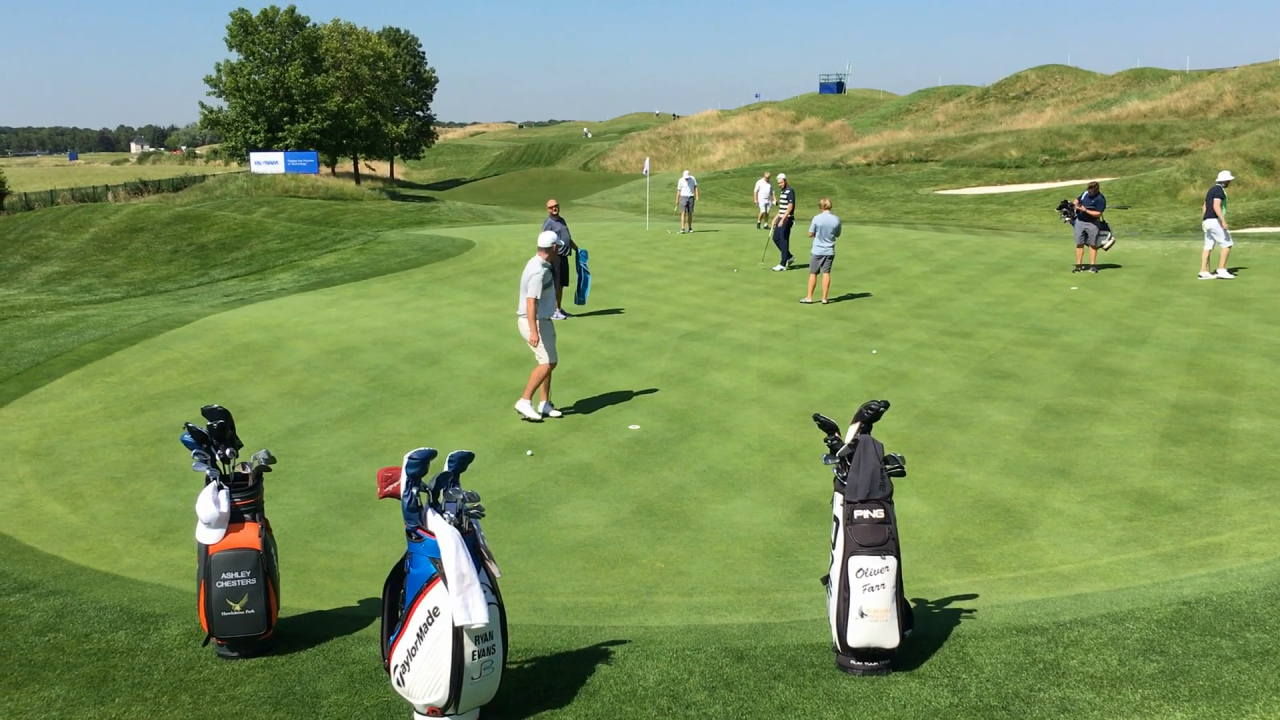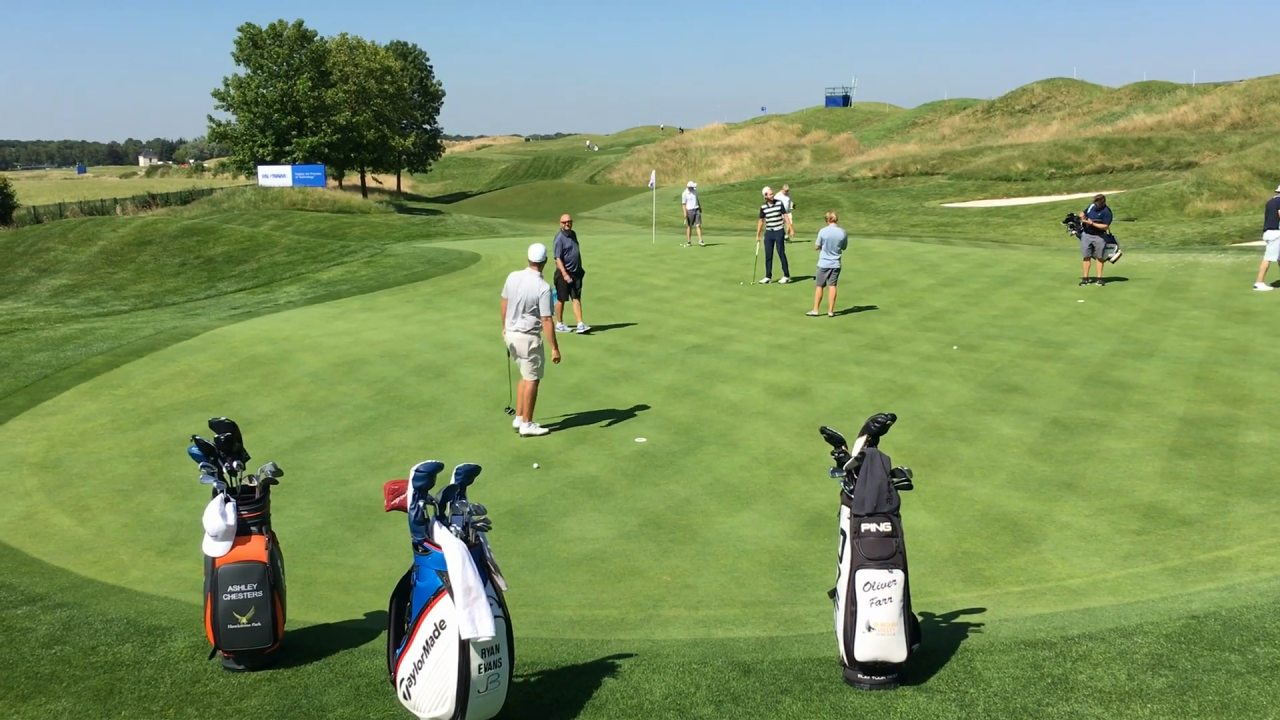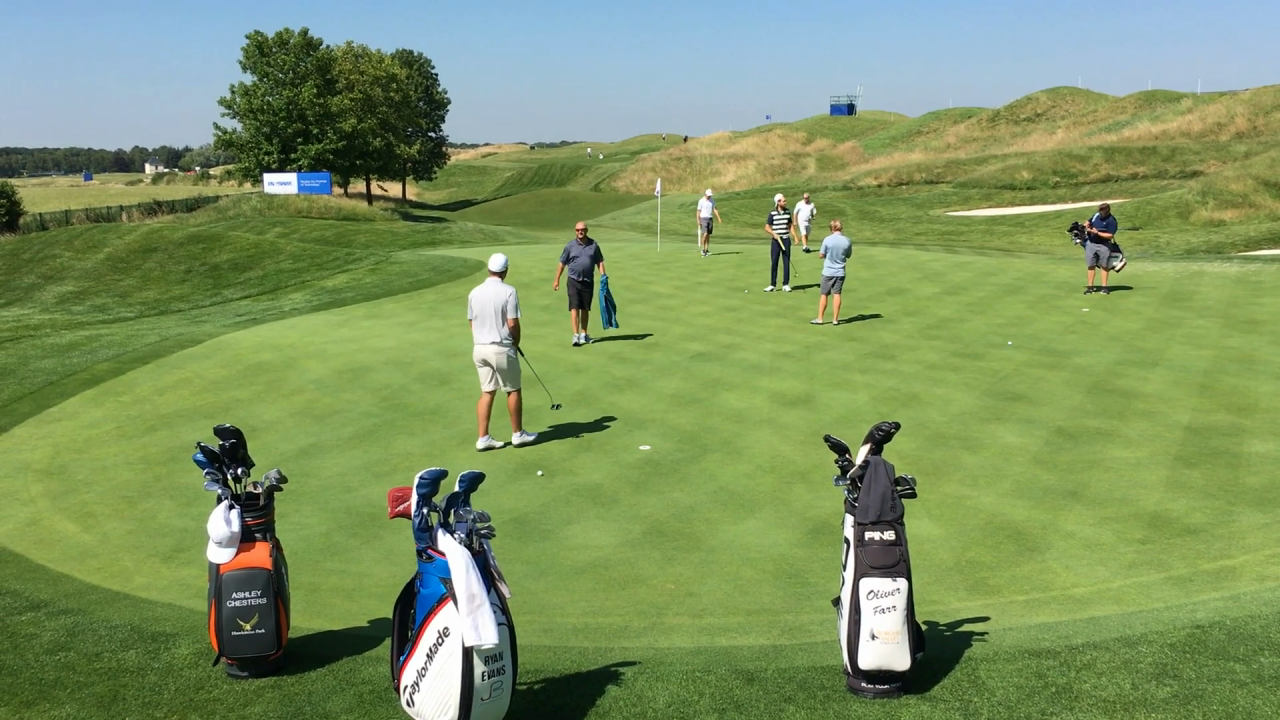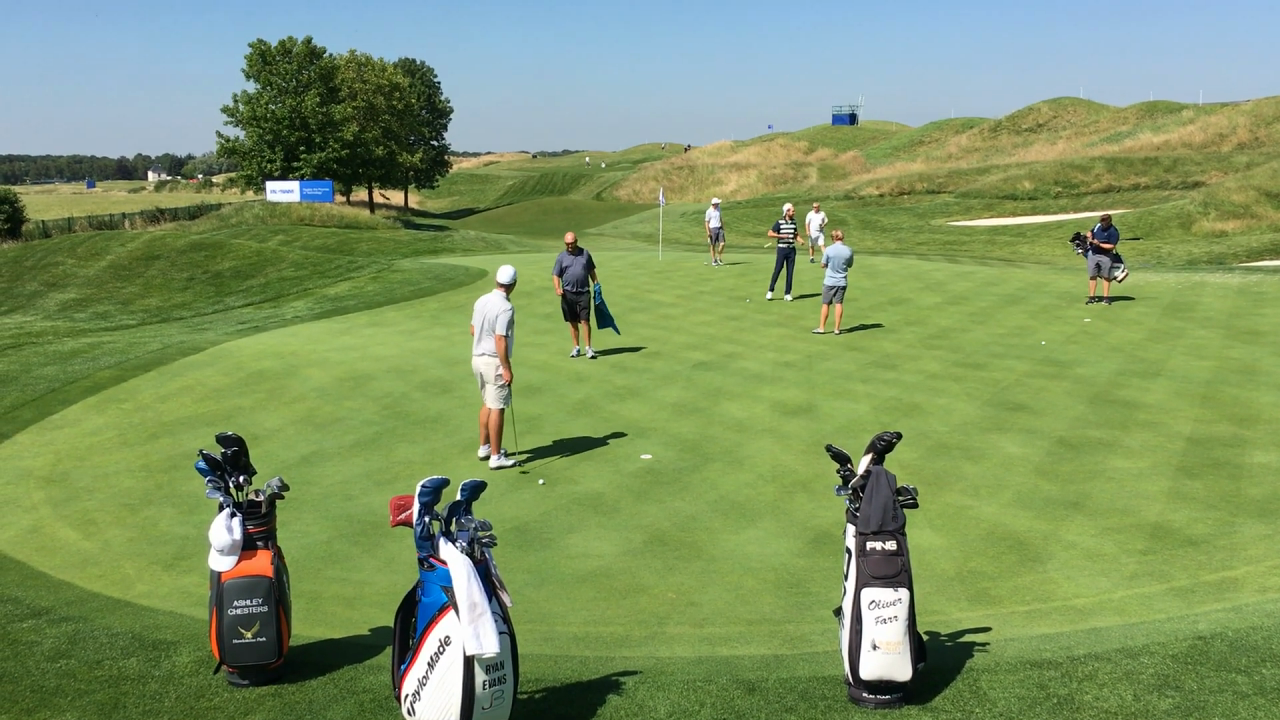
dt=0.7s
person 1, frame 1
left shoulder: (541, 265)
right shoulder: (538, 271)
right elbow: (530, 302)
right wrist: (533, 331)
left hip: (543, 320)
right hip: (534, 323)
left knee: (546, 362)
right knee: (548, 363)
left ankle: (544, 404)
right ankle: (525, 401)
person 1, frame 2
left shoulder: (513, 277)
right shoulder: (543, 287)
left elbow: (504, 304)
right elbow: (546, 321)
left wrist: (505, 327)
right wrist: (555, 349)
left hip: (512, 334)
right hip: (528, 338)
left knee: (527, 377)
right knee: (532, 379)
left ankle: (520, 417)
right ankle: (526, 424)
person 1, frame 3
left shoulder: (475, 293)
right shoulder: (509, 291)
left elbow: (472, 323)
right elbow: (513, 323)
right wrist: (516, 340)
left hip: (480, 348)
right hip: (501, 349)
left knee: (487, 393)
right knee: (513, 390)
left ankle: (483, 438)
right ankle: (518, 433)
person 1, frame 4
left shoulder: (481, 300)
right shoulder: (505, 307)
left elbow: (473, 330)
right elbow: (500, 340)
right wrist: (506, 368)
left hip: (477, 359)
right hip: (494, 362)
left knee: (488, 404)
right knee: (497, 408)
left ankle: (484, 447)
right ankle: (496, 457)
